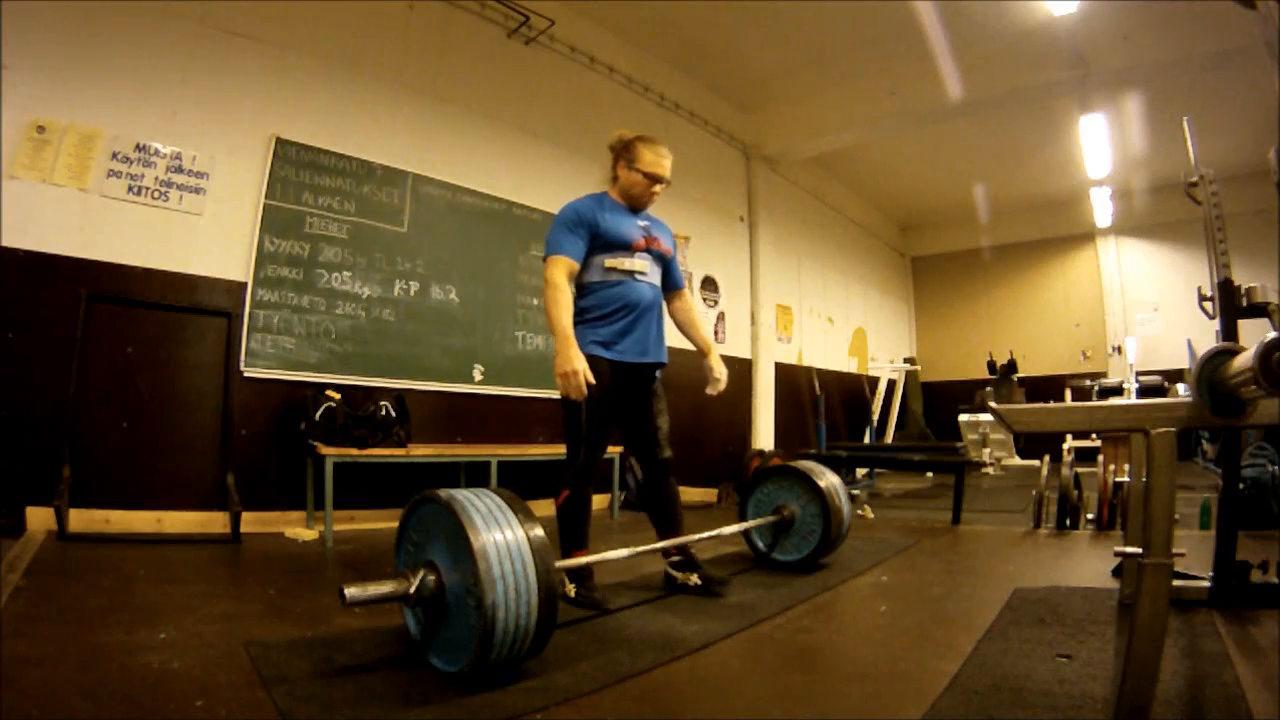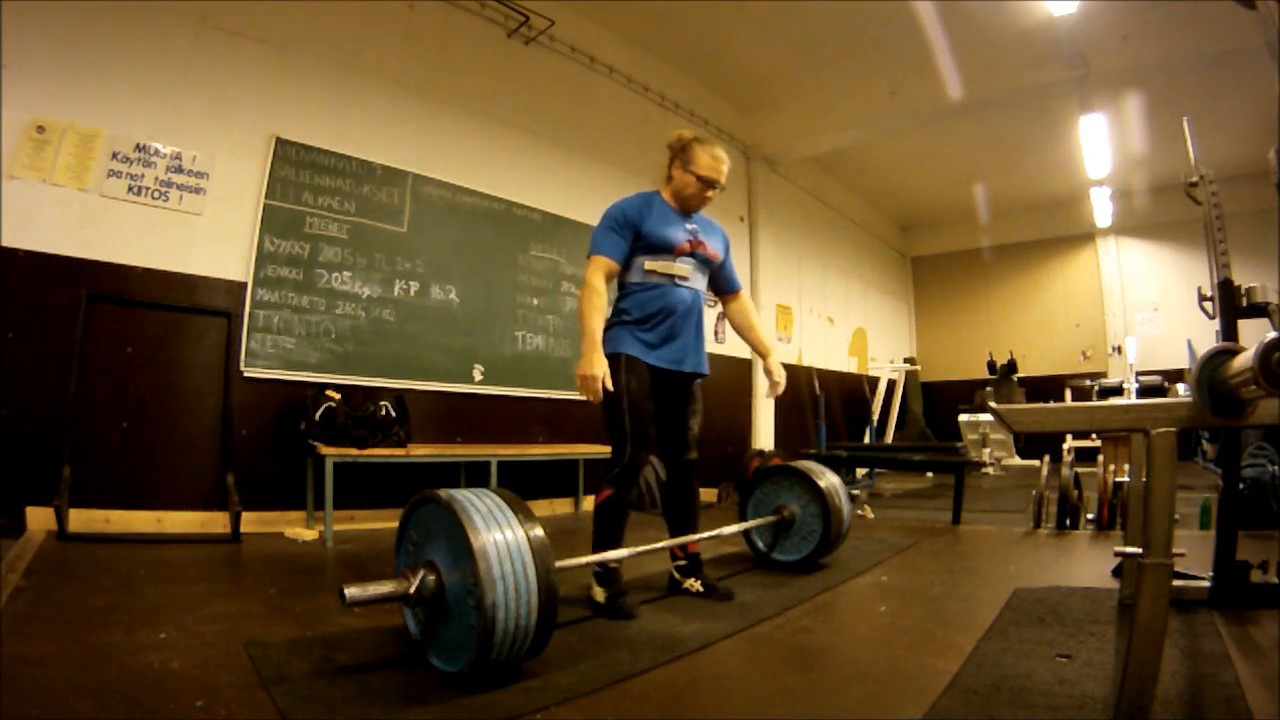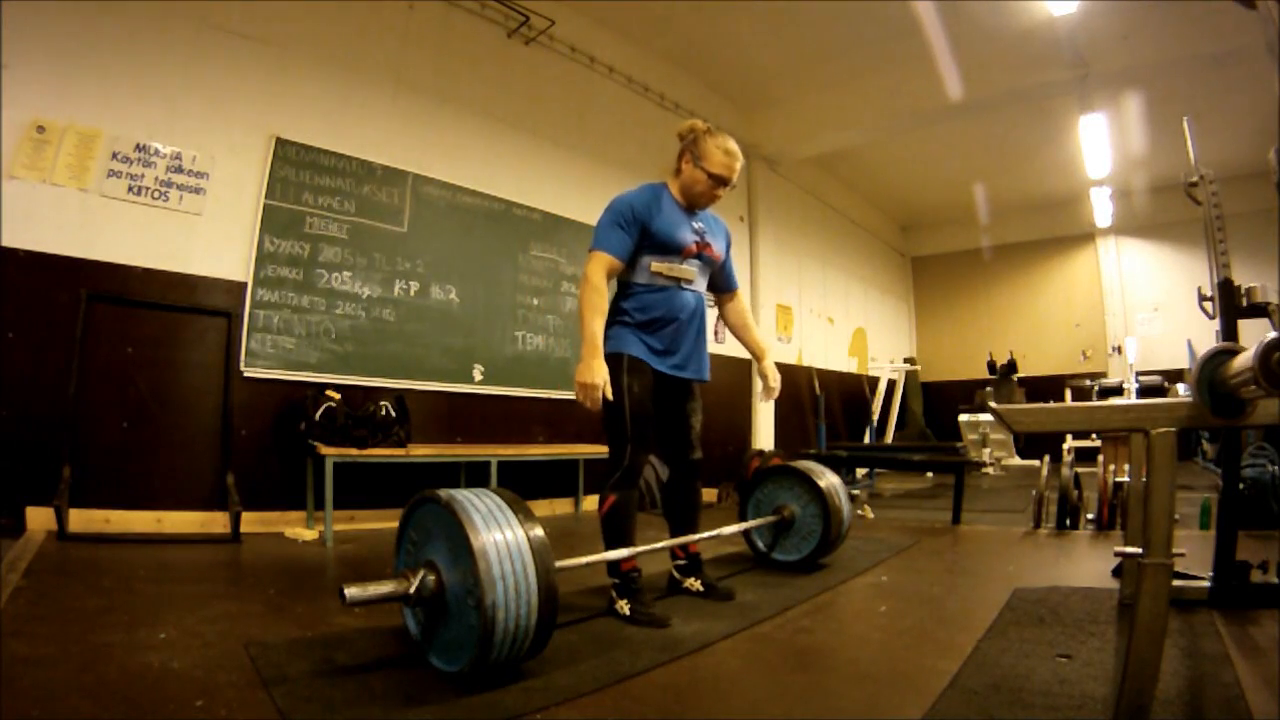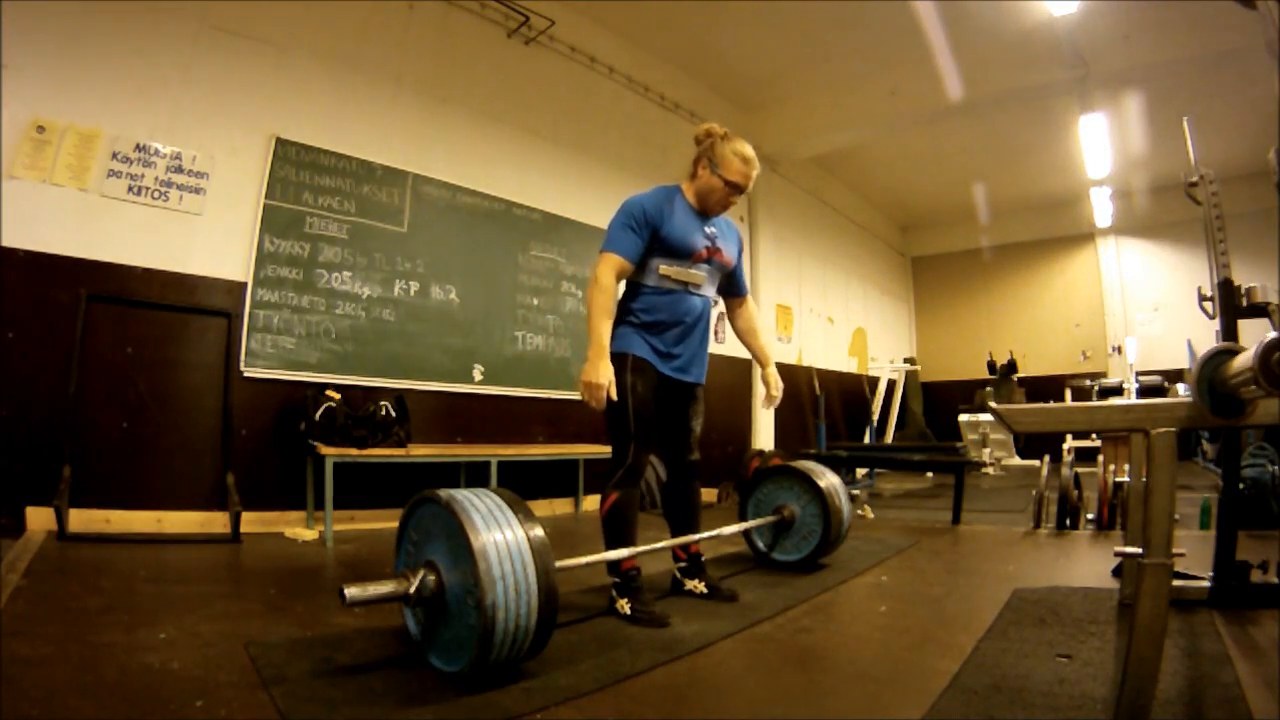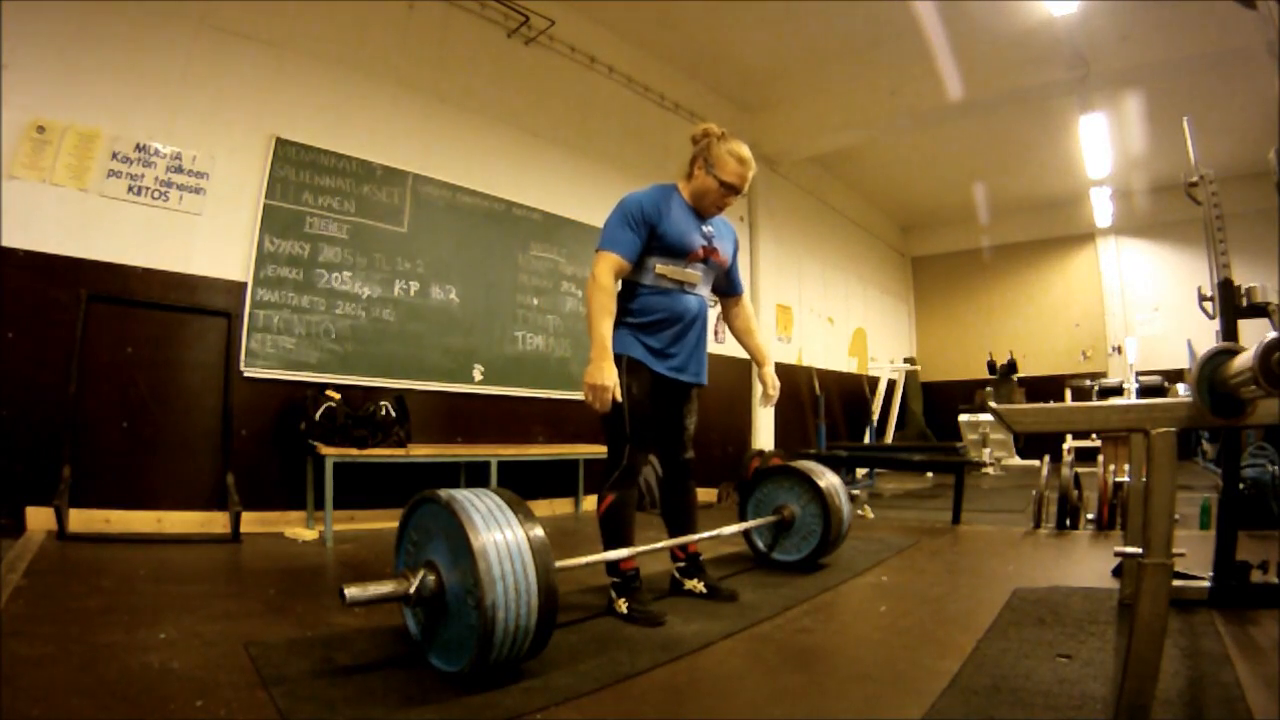
dt=0.4s
person 1, frame 1
left shoulder: (661, 233)
right shoulder: (583, 214)
left elbow: (679, 299)
right elbow: (557, 278)
left wrist: (709, 352)
right wrist: (567, 347)
left hip: (646, 362)
right hip: (596, 358)
left knee: (659, 463)
right knee: (584, 466)
left ankle: (680, 564)
right ankle: (574, 574)
person 1, frame 2
left shoulder: (714, 235)
right shoulder: (631, 212)
left elbow: (735, 301)
right elbow: (597, 279)
left wrist: (768, 355)
right wrist: (591, 348)
left hip: (684, 363)
right hip: (632, 354)
left knee: (683, 465)
right knee: (630, 462)
left ankle: (685, 567)
right ankle: (605, 576)
person 1, frame 3
left shoulder: (717, 231)
right shoulder: (635, 206)
left elbow: (731, 300)
right elbow: (597, 275)
left wrist: (763, 357)
right wrist: (592, 353)
left hip: (685, 364)
right hip: (632, 356)
left knee: (687, 465)
right knee: (629, 465)
left ankle: (687, 567)
right ankle: (624, 586)
person 1, frame 4
left shoulder: (730, 237)
right shoulder: (648, 209)
left elbow: (739, 306)
right elbow: (607, 276)
left wrist: (767, 364)
right wrist: (598, 354)
left hip: (686, 366)
right hip: (636, 357)
left knee: (685, 466)
right knee: (631, 465)
left ankle: (689, 569)
right ankle: (624, 584)
person 1, frame 5
left shoulder: (725, 234)
right shoulder: (644, 206)
left elbow: (736, 304)
right elbow: (604, 275)
left wrist: (764, 362)
right wrist: (601, 356)
left hip: (683, 365)
right hip: (634, 358)
left knee: (680, 466)
right knee: (627, 466)
left ankle: (688, 569)
right ankle: (623, 585)
